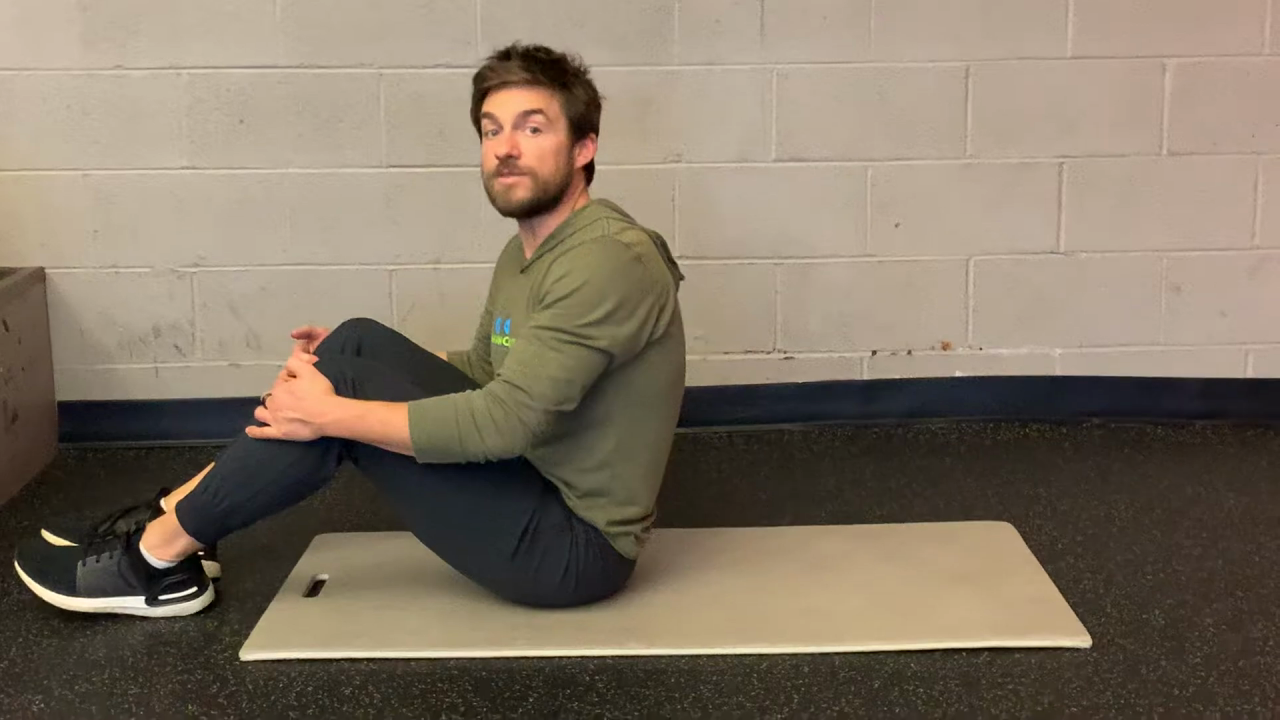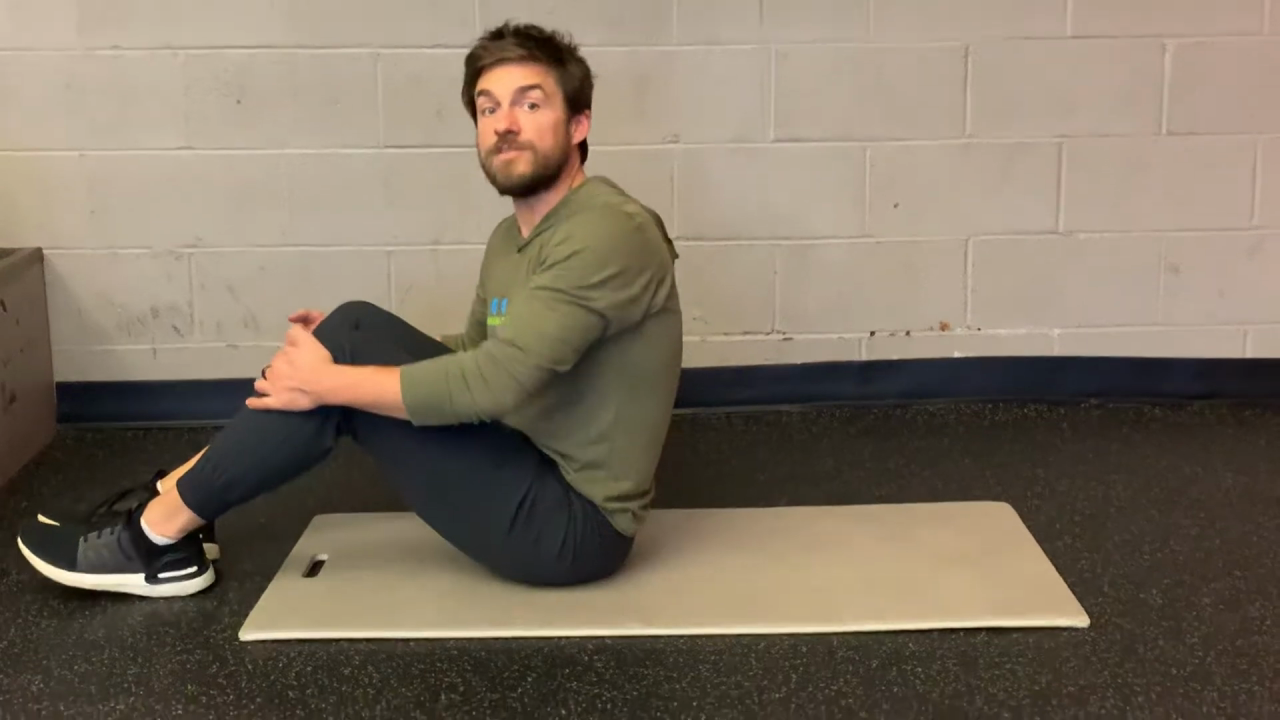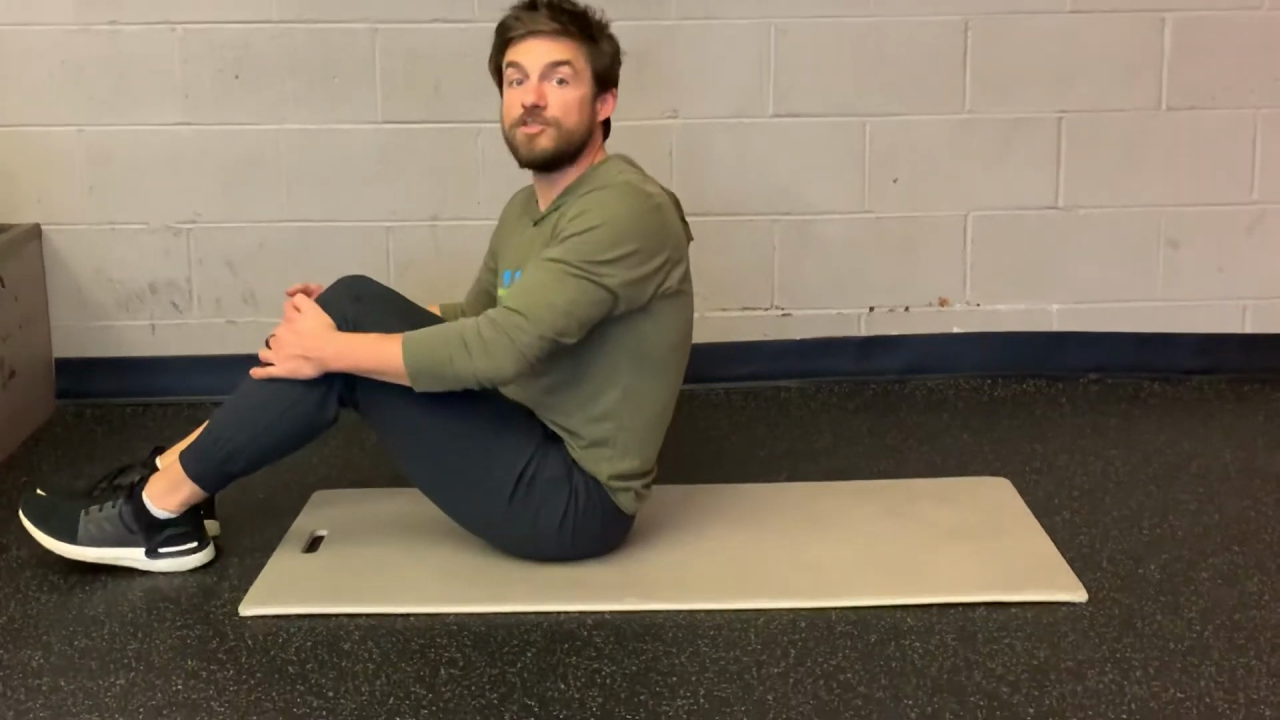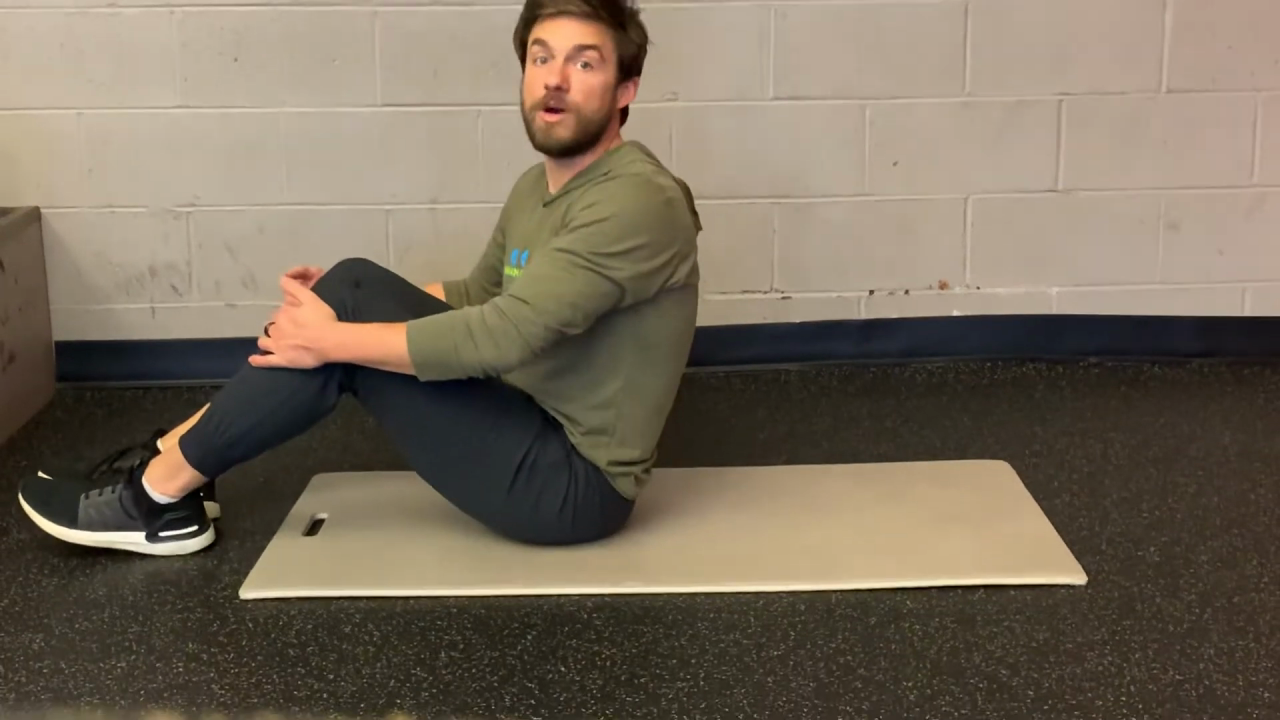
dt=0.3s
person 1, frame 1
left shoulder: (608, 260)
right shoulder: (526, 254)
left elbow: (505, 419)
right elbow: (486, 370)
left wrist: (331, 413)
right wrist: (346, 365)
left hip: (574, 546)
right hip: (540, 491)
left knee: (346, 390)
right knee: (360, 342)
left ankle: (155, 558)
right ankle: (176, 515)
person 1, frame 2
left shoulder: (608, 232)
right shoulder: (512, 237)
left elbow: (496, 381)
right elbow: (477, 353)
left wrist: (330, 380)
right wrist: (342, 345)
left hip: (572, 522)
right hip: (541, 473)
left knee: (345, 363)
right knee: (356, 326)
left ankle: (155, 537)
right ankle: (172, 498)
person 1, frame 3
left shoulder: (626, 211)
right shoulder: (528, 208)
left elbow: (496, 346)
right elbow: (477, 318)
left wrist: (331, 349)
right wrist: (344, 322)
left hip: (572, 500)
right hip: (540, 446)
left knee: (343, 358)
right knee: (355, 301)
left ankle: (157, 510)
right ankle: (174, 473)
person 1, frame 4
left shoulder: (638, 203)
right shoulder: (537, 187)
left elbow: (502, 334)
right elbow: (481, 297)
left wrist: (332, 337)
right wrist: (342, 303)
left hip: (574, 485)
right hip: (542, 431)
left knee: (345, 334)
right knee: (355, 283)
left ankle: (158, 494)
right ankle: (172, 456)
